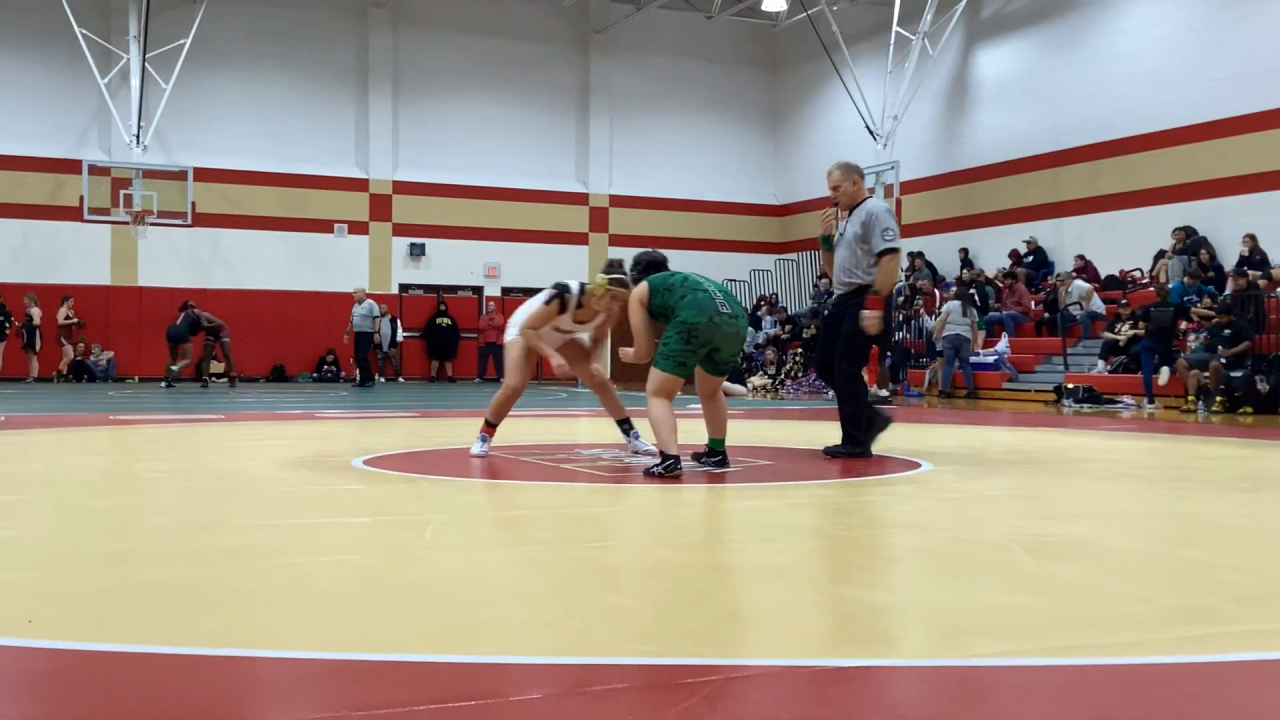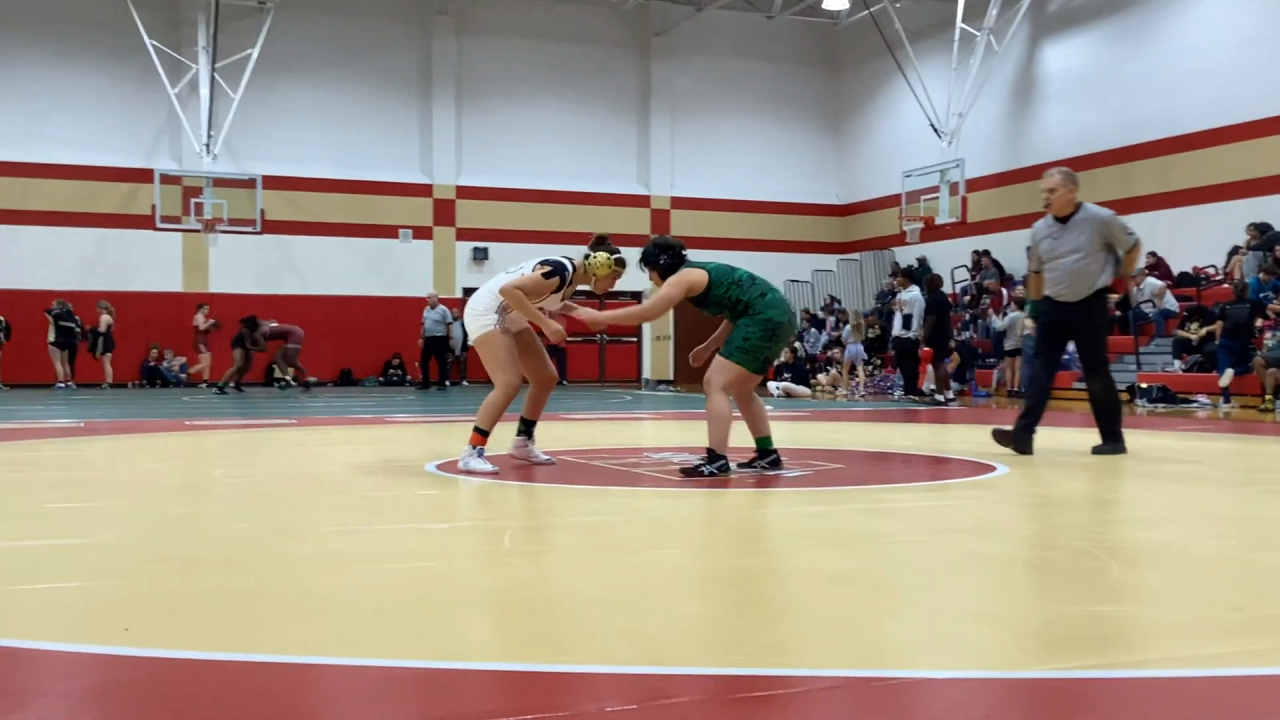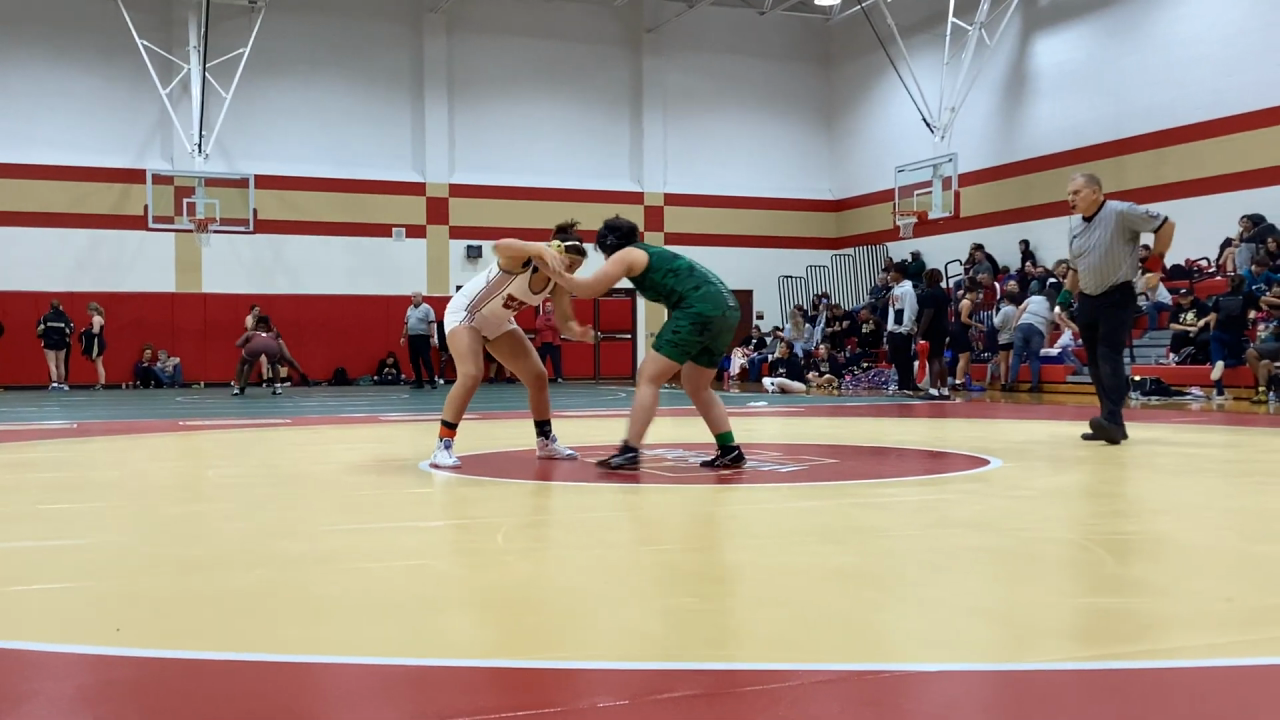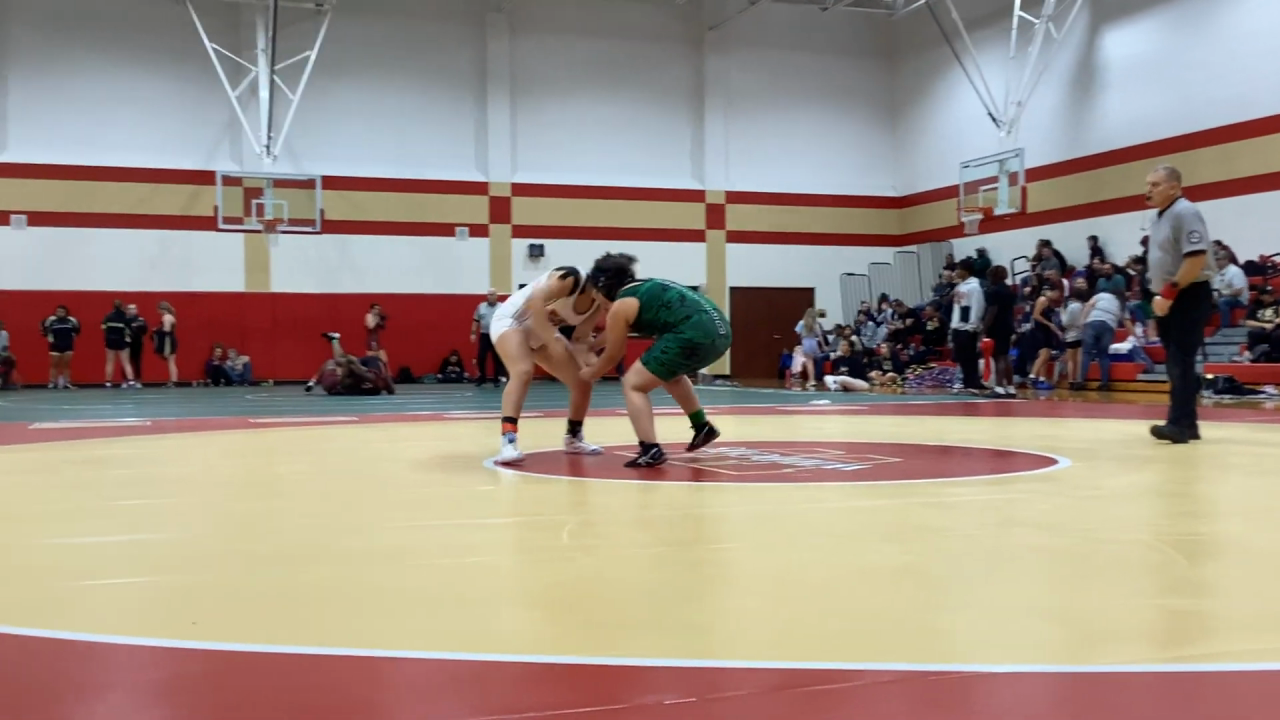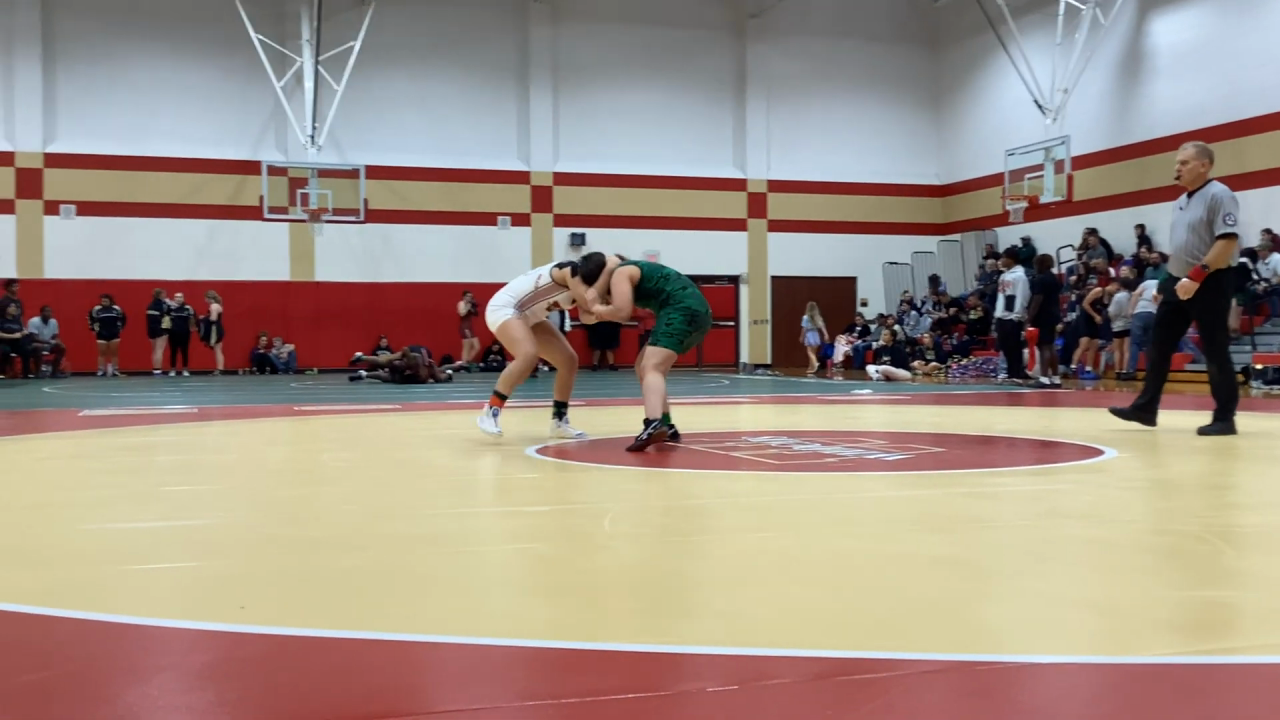
dt=1s
person 1, frame 1
left shoulder: (876, 212)
right shoulder: (845, 220)
left elbow: (890, 259)
right elbow: (830, 268)
left wrist: (875, 303)
right wrist: (825, 238)
left hip: (864, 301)
right hip: (844, 301)
left knee: (847, 370)
right knee: (826, 365)
left ankle: (855, 441)
right ankle: (869, 418)
person 1, frame 2
left shoulder: (1100, 219)
right shoulder: (1040, 229)
left elbow: (1132, 247)
right wrist: (1033, 307)
left hip: (1089, 307)
right hip: (1052, 307)
left knee: (1096, 373)
right knee: (1041, 369)
left ankle: (1113, 437)
right ankle: (1022, 434)
person 1, frame 3
left shoulder: (1121, 212)
right shoulder: (1075, 228)
left elbow: (1166, 226)
left wrist: (1154, 263)
right wrist: (1064, 298)
left hip: (1117, 297)
right hip: (1087, 300)
left knee: (1109, 357)
right knee: (1095, 363)
left ankle: (1112, 420)
right ankle: (1112, 422)
person 1, frame 4
left shoulder: (1184, 213)
right shoulder: (1159, 218)
left elbow: (1196, 258)
left wrist: (1168, 292)
right wrist: (1162, 294)
left hip: (1189, 297)
right hip: (1167, 299)
left knee: (1180, 360)
right knee: (1175, 362)
left ankle: (1178, 423)
right ankle: (1187, 423)
person 1, frame 5
left shoulder: (1219, 195)
right shoulder: (1182, 201)
left elbow: (1228, 242)
left wrist: (1197, 277)
right wrist: (1174, 279)
left hip: (1209, 284)
right hip: (1177, 283)
left knee: (1215, 353)
right knee: (1159, 346)
left ankle: (1225, 418)
right ankle: (1146, 407)
person 2, frame 1
left shoulder: (639, 292)
right shoulder: (683, 282)
left elbow: (644, 352)
left wrist: (631, 356)
left hip: (696, 319)
right hip: (735, 318)
left knee: (657, 394)
right knee: (709, 391)
left ankle: (671, 460)
right ankle: (716, 453)
person 2, frame 2
left shoulder: (683, 277)
right shoulder: (700, 275)
left elbow: (646, 313)
left wrist: (598, 317)
right wrist: (710, 348)
left hip: (765, 319)
right hip: (780, 318)
left knee: (715, 385)
right knee: (740, 390)
left ankle: (717, 460)
right ankle: (767, 454)
person 2, frame 3
left shoulder: (626, 256)
right shoulder: (654, 256)
left elbow: (588, 289)
left wrist: (560, 276)
left hip: (701, 310)
right hip: (726, 309)
left knee: (647, 378)
right knee: (697, 387)
left ankle: (630, 451)
right ankle: (730, 450)
person 2, frame 4
left shoulder: (621, 305)
right shoulder: (647, 286)
left elbow: (612, 355)
left wrist: (589, 373)
left hip: (694, 334)
right hip: (719, 331)
left knee: (633, 385)
right knee: (669, 374)
left ankle: (651, 450)
right ankle: (701, 426)
person 2, frame 5
left shoulder: (620, 274)
right shoulder: (631, 269)
left elbow: (622, 312)
left wrist: (598, 309)
left hip: (683, 310)
right hip: (695, 312)
left knee: (651, 368)
right knee: (643, 369)
left ankle: (654, 426)
right ankle: (665, 428)
person 3, frame 1
left shoulder: (609, 311)
right shoulder: (564, 295)
left elbow: (597, 339)
right elbow: (526, 330)
left wrist: (590, 363)
right wrist: (553, 356)
left hip: (564, 336)
right hip: (526, 329)
left knee: (600, 381)
right knee: (514, 385)
left ankle: (632, 437)
right ankle: (484, 437)
person 3, frame 2
left shoulder: (573, 275)
right shoulder: (560, 272)
right elbow: (508, 290)
left wrist: (577, 310)
right wrist: (545, 323)
left hip: (510, 318)
right hip: (485, 312)
left knee: (547, 378)
right knee: (509, 384)
left ankle: (523, 443)
right ankle: (472, 454)
person 3, frame 3
left shoulder: (558, 280)
right shoulder: (522, 260)
left elbow: (565, 322)
right elbow: (500, 246)
left wrist: (580, 332)
right wrist: (544, 251)
left hip: (498, 322)
right hip: (465, 314)
left knee: (537, 376)
right knee: (471, 376)
left ankle: (546, 442)
right ankle: (443, 446)
person 3, frame 4
left shoulder: (599, 304)
right shoulder: (572, 279)
left elbow: (580, 340)
right elbow: (534, 299)
left wrist: (592, 362)
right wrist: (550, 341)
left hip: (542, 332)
right hip: (509, 321)
left knee: (583, 382)
right knee: (522, 372)
left ankle: (573, 439)
right ankle: (508, 442)
person 3, frame 5
left shoulder: (580, 283)
right shoulder: (572, 271)
left elbow: (588, 316)
right wrist: (609, 269)
left hip: (528, 316)
right hip: (503, 308)
left knee: (569, 360)
right knee: (529, 355)
left ankle: (559, 421)
right ankle: (491, 413)
